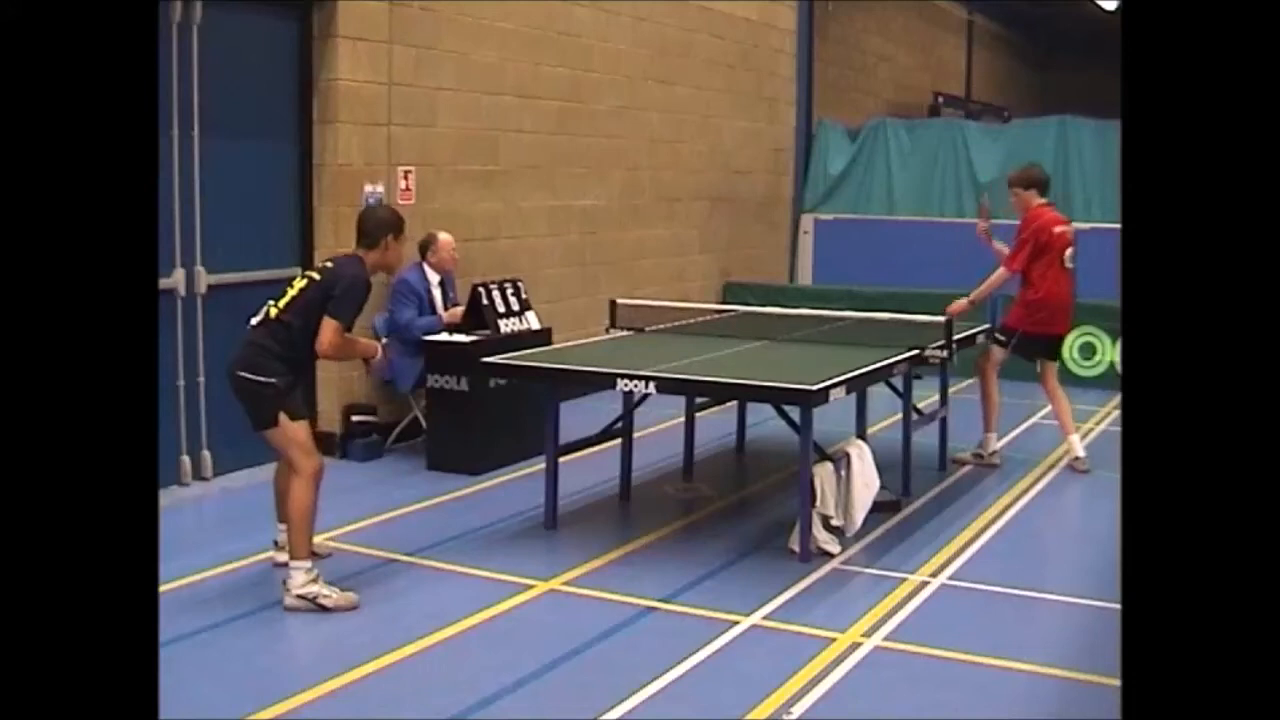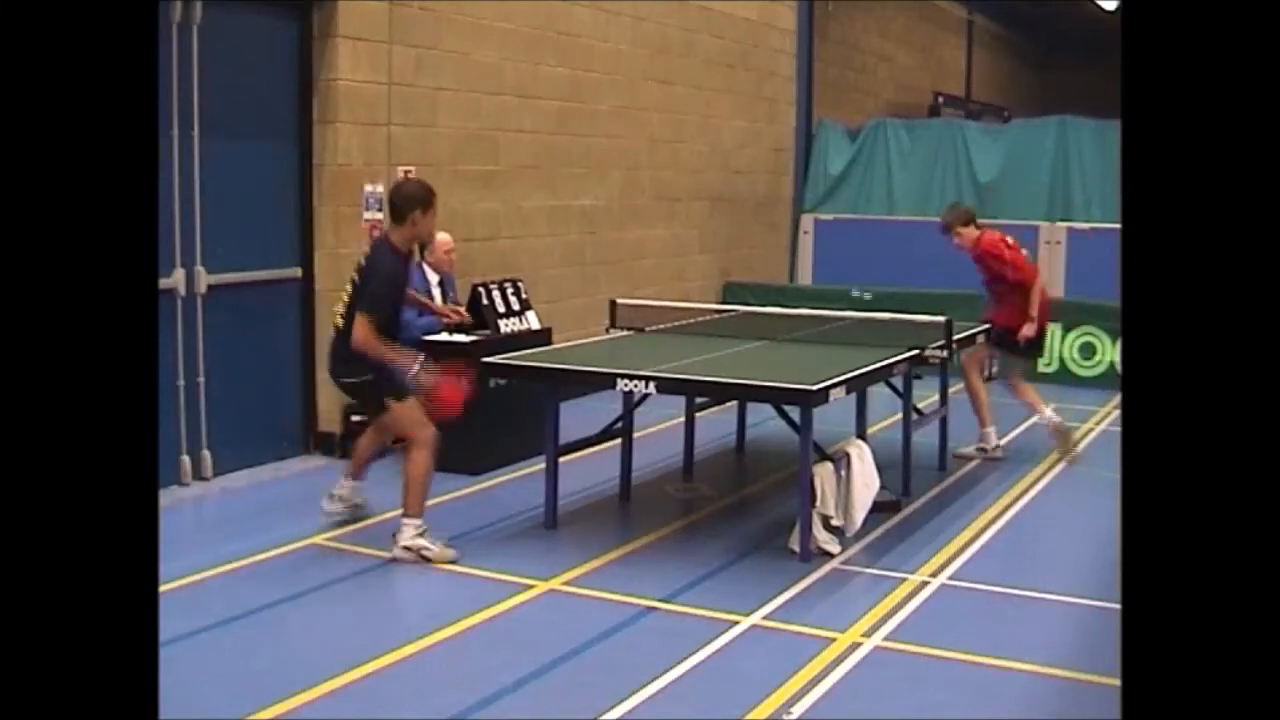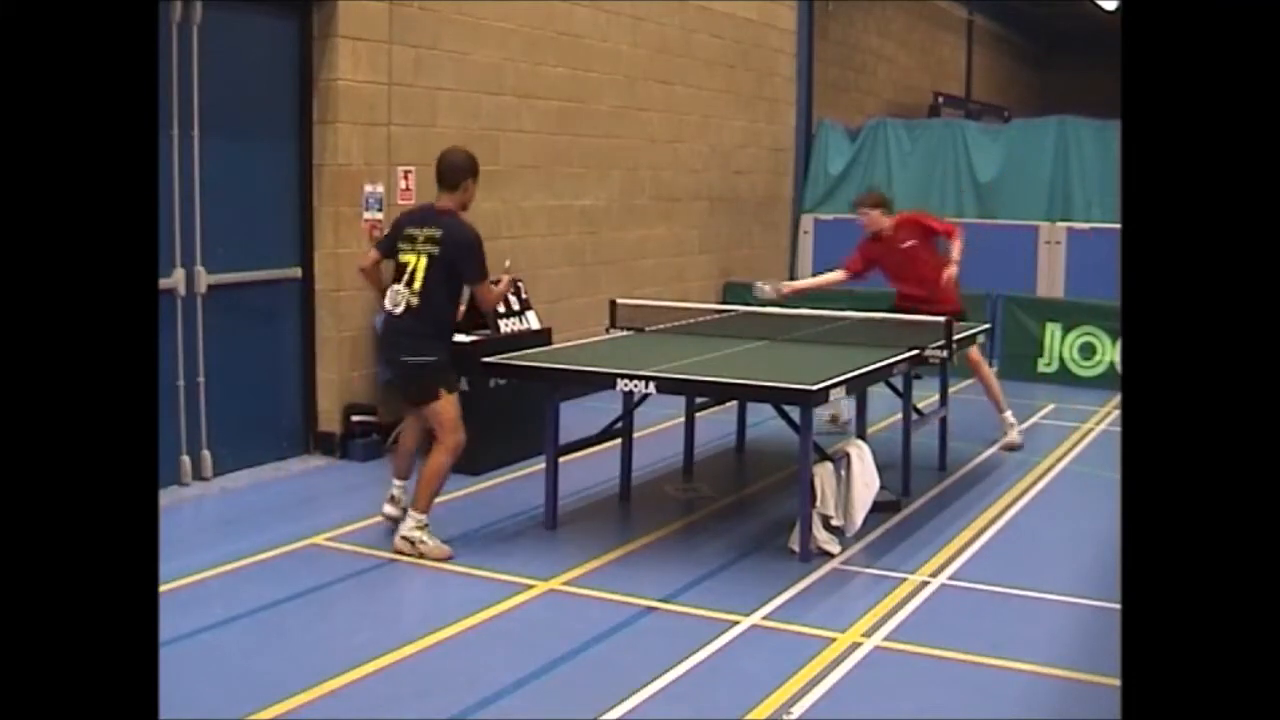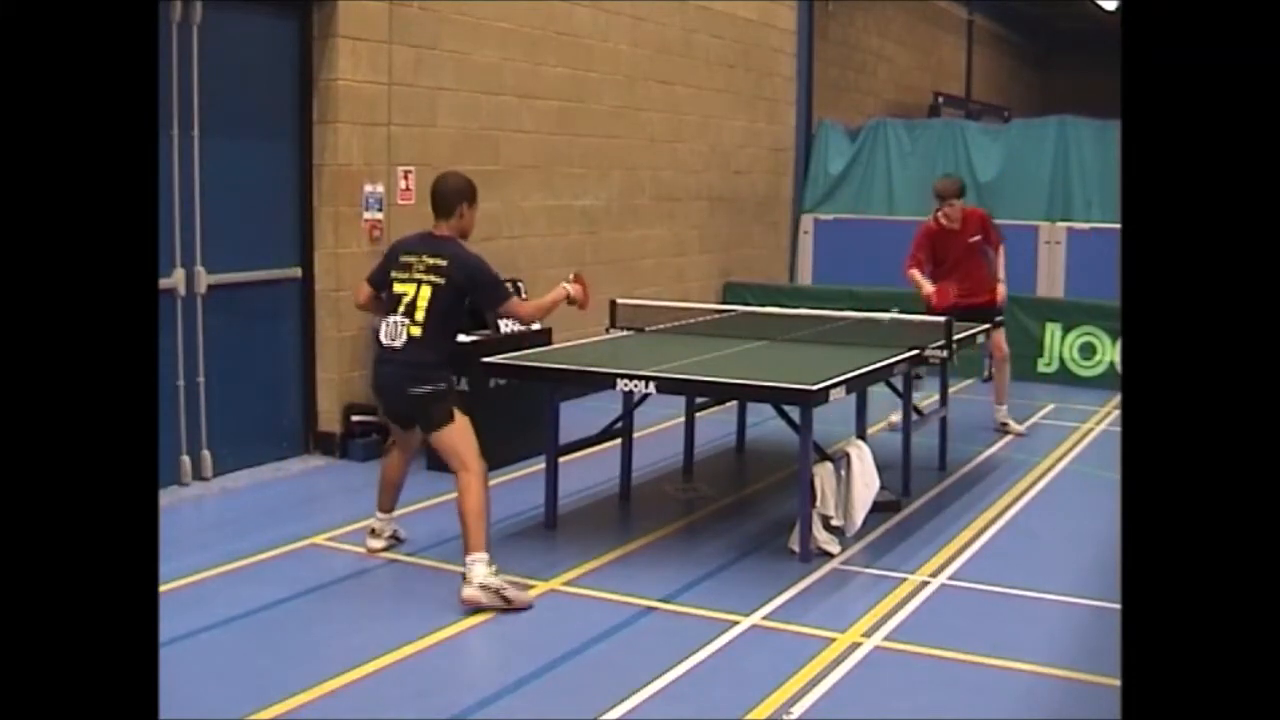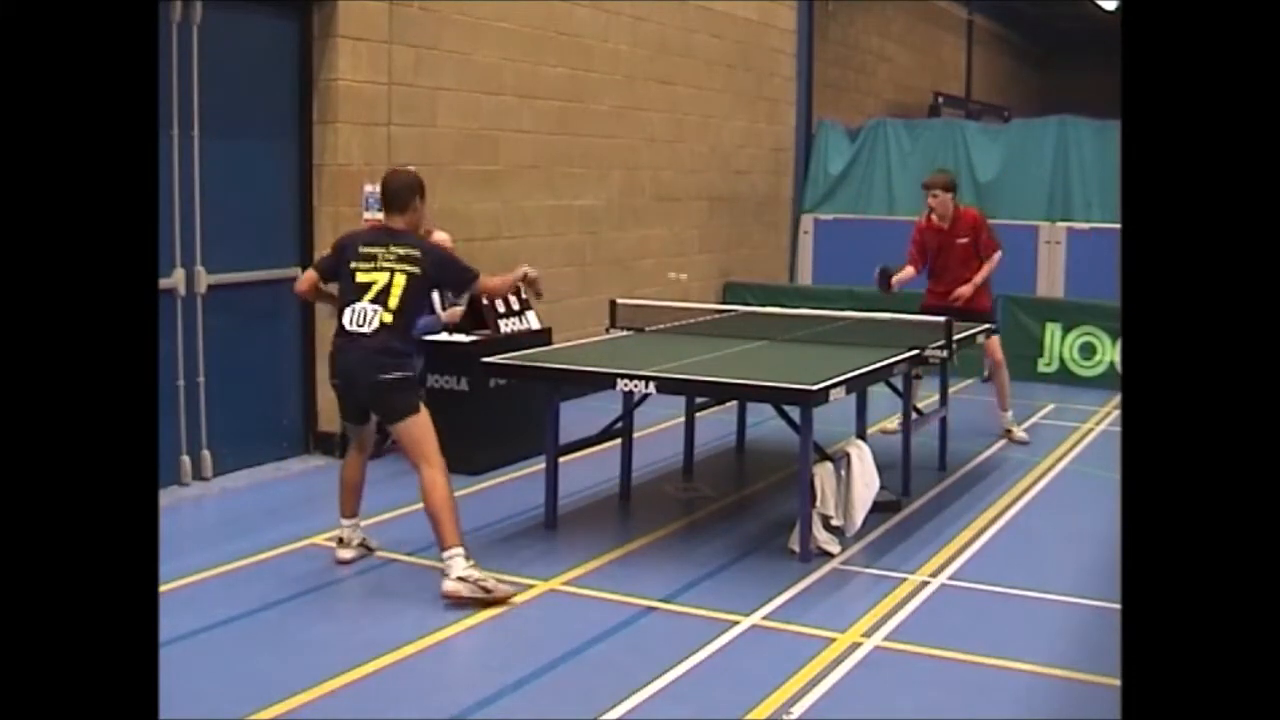
dt=1s
person 1, frame 1
left shoulder: (340, 267)
right shoulder: (355, 279)
right elbow: (326, 346)
left wrist: (359, 345)
right wrist: (366, 349)
left hip: (259, 365)
right hip: (264, 373)
left knee: (292, 456)
right knee: (307, 466)
left ankle: (287, 541)
right ankle: (302, 581)
person 1, frame 2
left shoulder: (394, 247)
right shoulder: (384, 268)
right elbow: (362, 339)
right wrist: (413, 365)
left hip: (363, 366)
right hip: (359, 368)
left knee: (384, 425)
right knee: (424, 438)
left ankle: (345, 490)
right ankle: (411, 536)
person 1, frame 3
left shoulder: (409, 220)
right shoulder: (463, 236)
left elbow: (368, 266)
right elbow: (485, 302)
right wrist: (502, 287)
left hip: (394, 341)
right hip: (423, 349)
left knee: (417, 417)
right knee: (452, 440)
left ankle: (396, 497)
right ankle: (413, 530)
person 1, frame 4
left shoulder: (400, 250)
right shoulder: (465, 264)
left elbow: (363, 301)
right elbow: (522, 313)
right wrist: (564, 292)
left hip: (386, 373)
right hip: (424, 381)
left knee: (402, 448)
right knee: (472, 470)
left ankle: (380, 530)
right ankle: (479, 577)
person 1, frame 5
left shoulder: (351, 244)
right shoulder: (428, 254)
left elbow: (304, 288)
right elbow: (491, 287)
right wrist: (521, 274)
left hip: (344, 366)
right hip: (390, 372)
left knee: (359, 447)
right knee: (431, 465)
left ankle: (348, 537)
right ankle: (457, 569)
person 2, frame 1
left shoulder: (1036, 220)
right shoulder: (1060, 221)
left elbow: (1009, 269)
left wrist: (970, 300)
right wrist: (992, 241)
left hip: (1033, 310)
right hip: (1058, 312)
left knee: (988, 364)
right knee: (1050, 379)
left ankle: (988, 447)
right ankle: (1078, 452)
person 2, frame 2
left shoulder: (989, 247)
right shoulder: (988, 242)
left elbow: (1032, 277)
right elbow: (1019, 275)
left wrist: (1032, 320)
left hip: (1017, 315)
right hip: (1013, 312)
left knee: (969, 362)
right knee: (1013, 378)
left ankle: (989, 442)
right ankle: (1053, 421)
person 2, frame 3
left shoulder: (913, 222)
right shoulder: (870, 244)
left elbow: (955, 232)
right elbow: (843, 273)
left wrist: (953, 263)
right wrist: (796, 284)
left hip: (943, 304)
right hip: (908, 306)
left knee: (973, 358)
left ankle: (1008, 422)
person 2, frame 4
left shoulder: (980, 218)
right shoulder: (928, 231)
left elbow: (997, 247)
right elbow: (912, 268)
left wrist: (1000, 281)
right wrist: (925, 284)
left hip: (984, 298)
left knee: (1001, 354)
left ankle: (1001, 416)
person 2, frame 5
left shoulder: (973, 219)
right shoulder: (922, 227)
left elbow: (995, 254)
right elbow: (915, 265)
left wrist: (972, 285)
right wrist: (896, 279)
left hip: (975, 302)
right hip: (938, 302)
left knee: (996, 359)
left ankle: (1008, 423)
